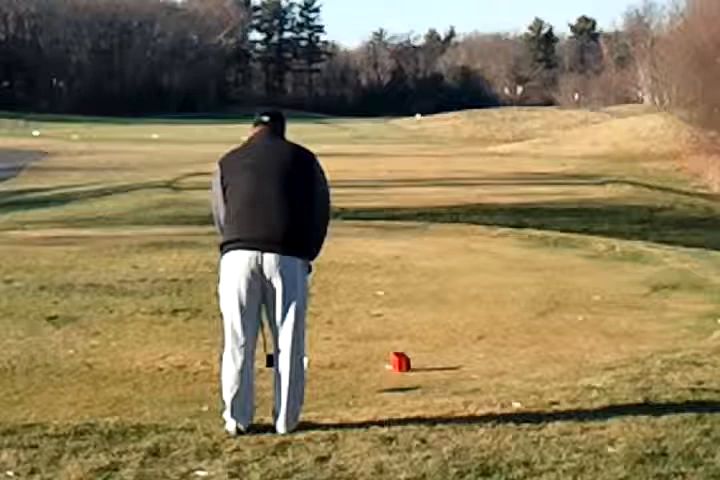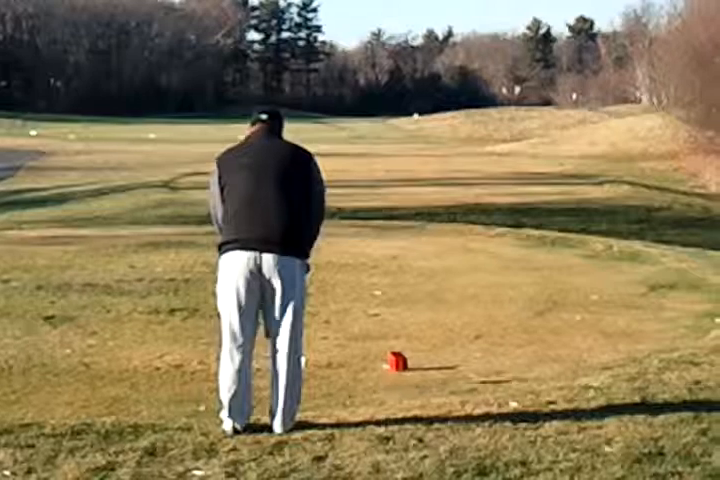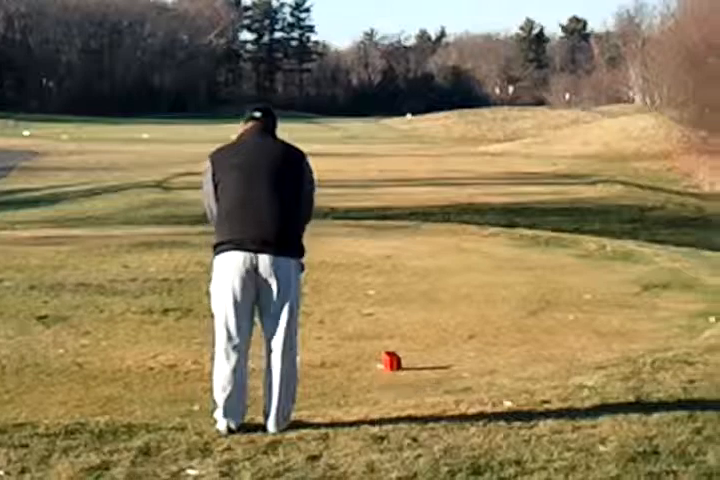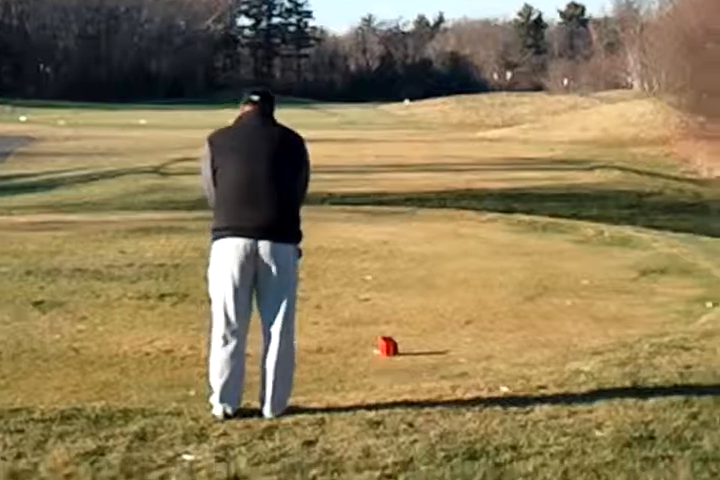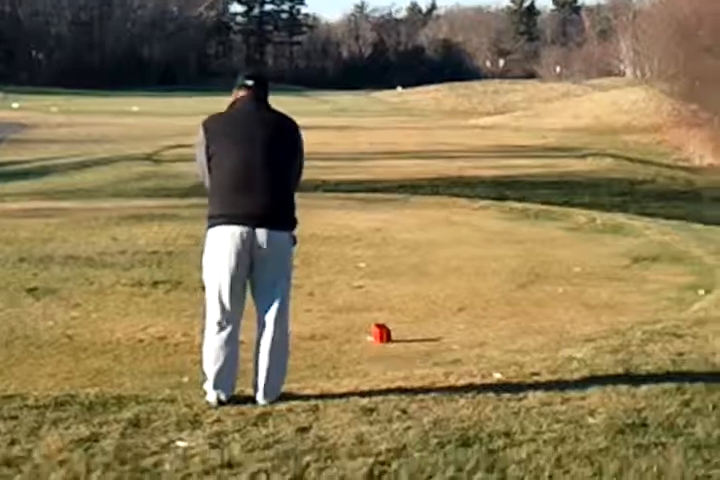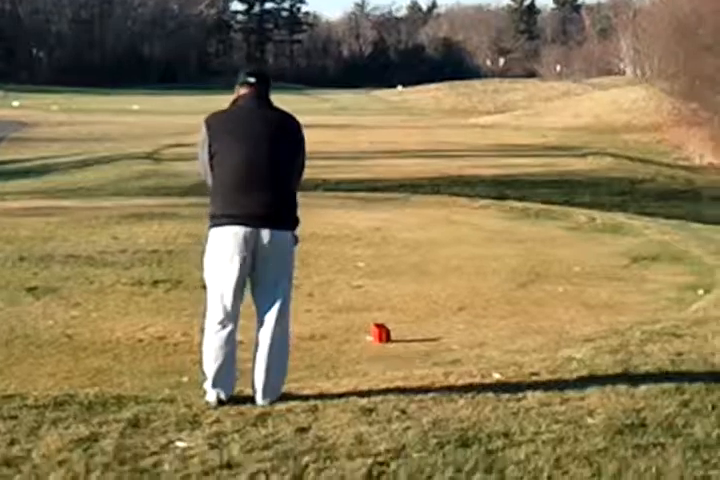
dt=0.1s
person 1, frame 1
left shoulder: (228, 161)
right shoulder: (304, 159)
left elbow: (220, 218)
right elbow: (320, 215)
right wrist: (306, 255)
left hip: (239, 255)
right hip: (287, 257)
left knee: (238, 343)
right knee: (289, 343)
left ankle: (236, 419)
right ankle: (285, 420)
person 1, frame 2
left shoulder: (226, 160)
right shoulder: (301, 158)
left elbow: (218, 217)
right elbow: (315, 213)
left hip: (237, 254)
right hip: (285, 257)
left knee: (235, 342)
right knee: (287, 343)
left ankle: (234, 418)
right ankle: (283, 419)
person 1, frame 3
left shoulder: (219, 158)
right shoulder: (294, 157)
left elbow: (212, 211)
right elbow: (305, 210)
left hip: (232, 255)
right hip: (280, 256)
left knee: (230, 342)
right knee: (281, 342)
left ankle: (228, 418)
right ankle: (277, 419)
person 1, frame 4
left shoulder: (217, 141)
right shoulder: (292, 142)
left elbow: (212, 193)
right elbow: (298, 193)
left hip: (231, 240)
right hip: (278, 242)
left knee: (228, 328)
right knee: (278, 327)
left ankle: (224, 403)
right ankle: (274, 404)
person 1, frame 5
left shoulder: (212, 126)
right shoulder: (287, 127)
left elbow: (207, 177)
left hip: (226, 227)
right hip: (275, 228)
left knee: (222, 315)
right knee: (273, 314)
left ankle: (218, 390)
right ankle: (267, 391)
person 1, frame 6
left shoulder: (215, 124)
right shoulder: (289, 125)
left elbow: (209, 175)
left hip: (228, 226)
right hip: (276, 228)
left knee: (222, 314)
right knee: (273, 314)
left ankle: (217, 389)
right ankle: (267, 391)
